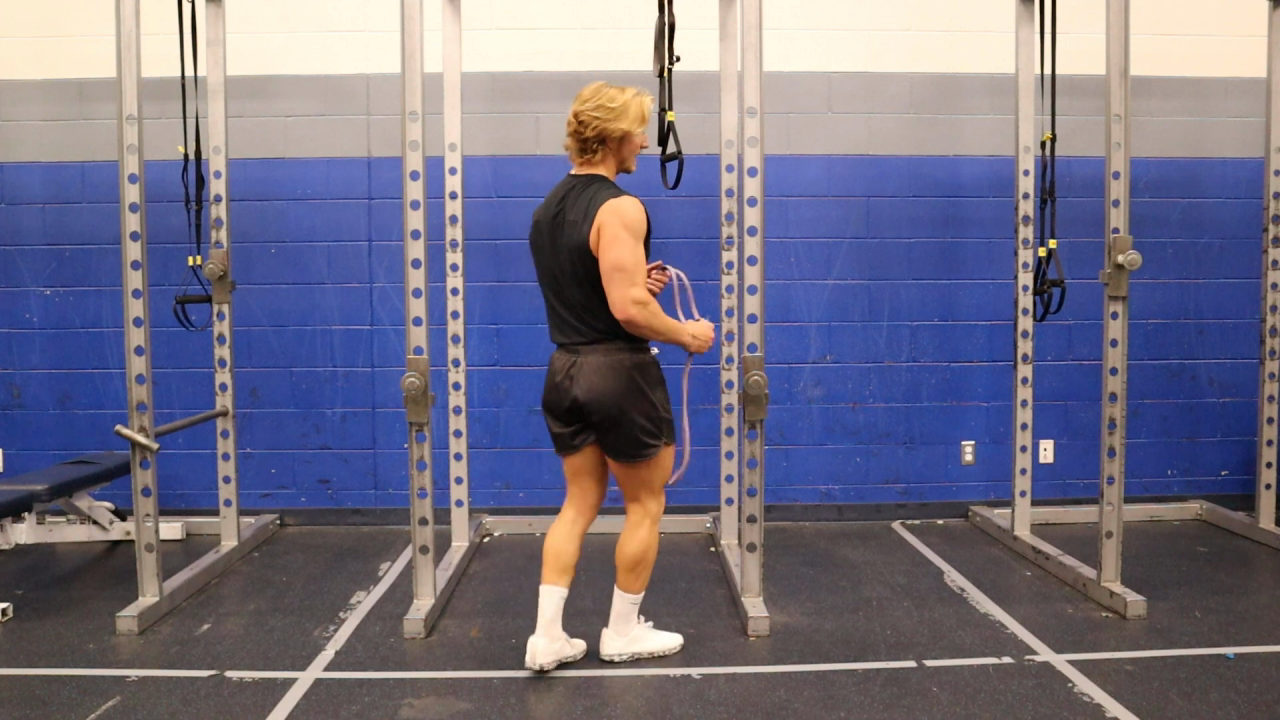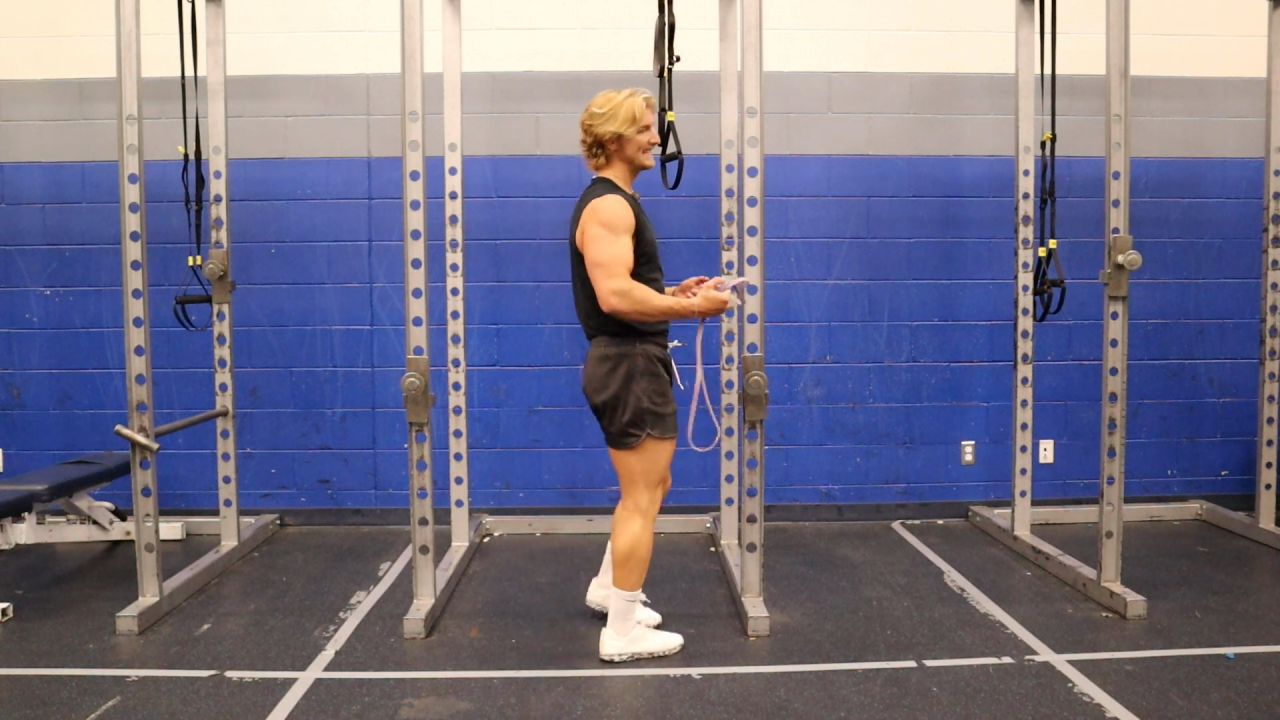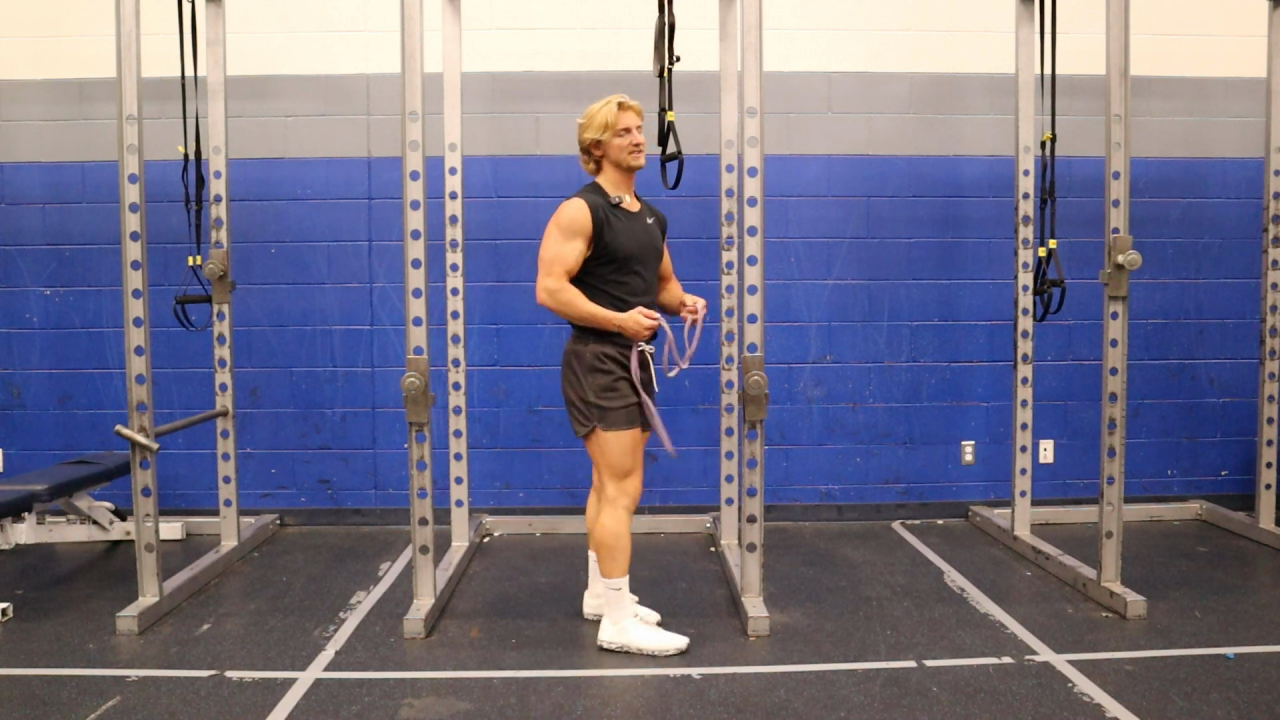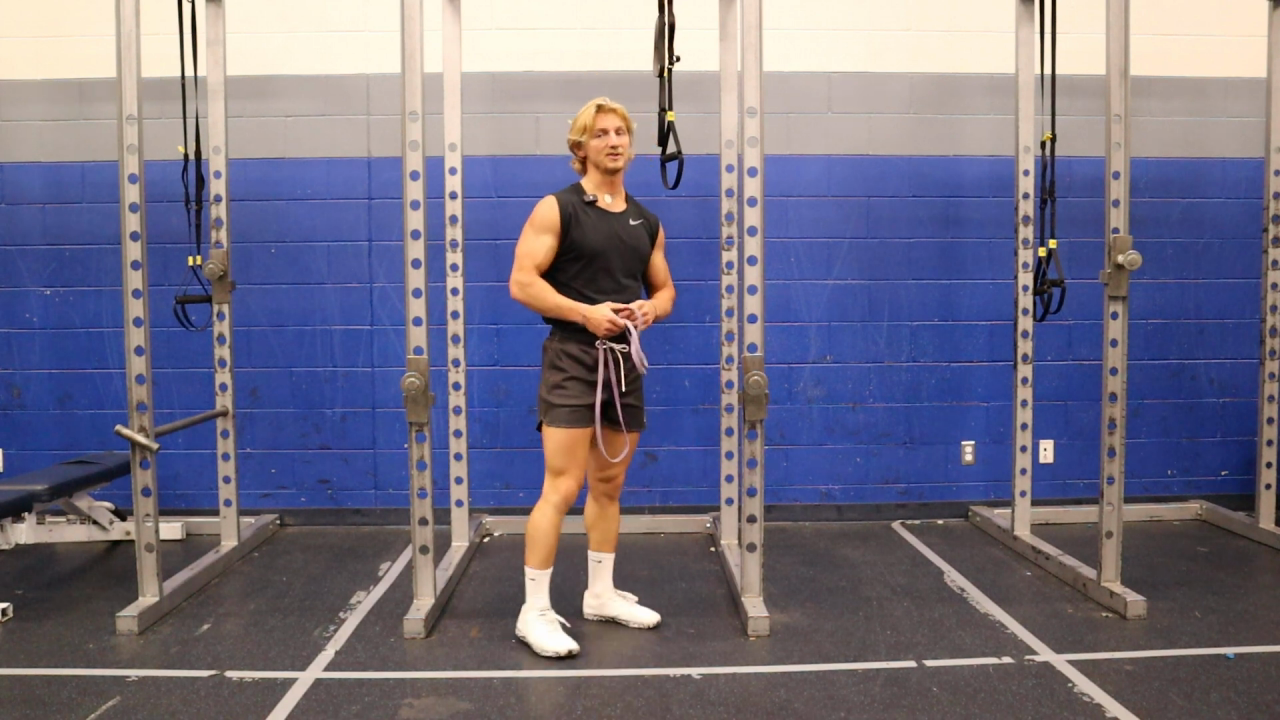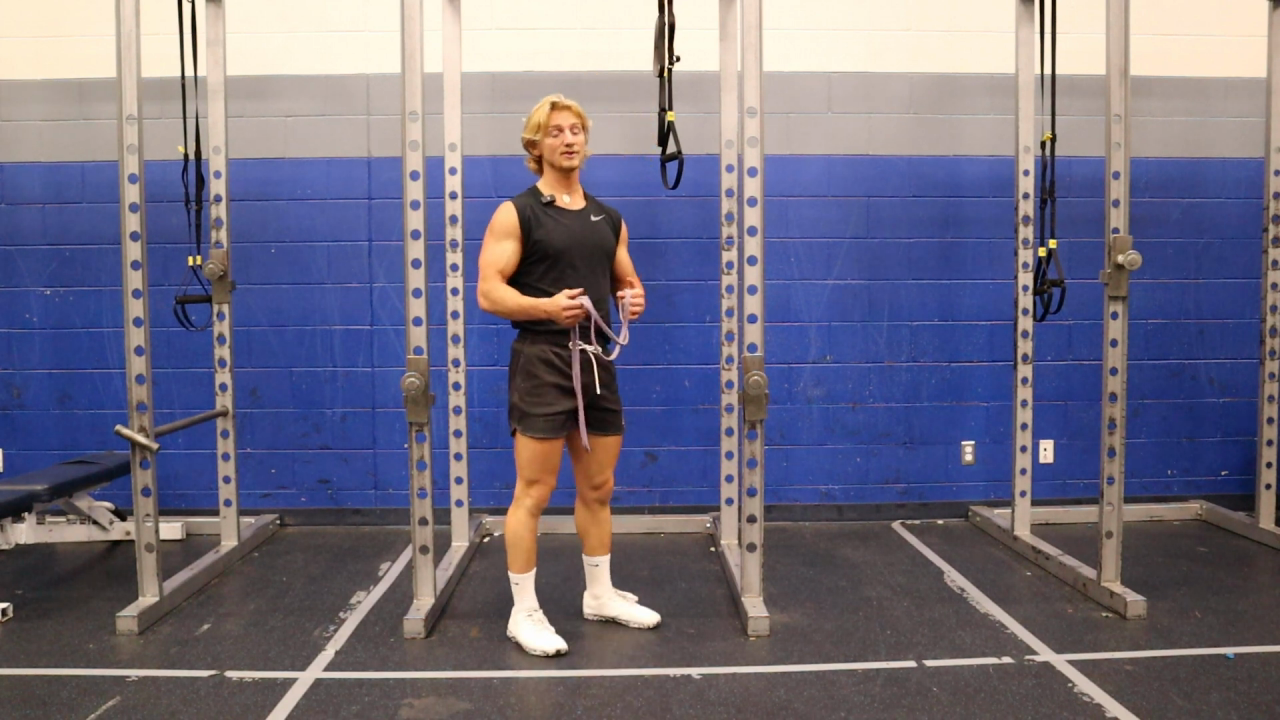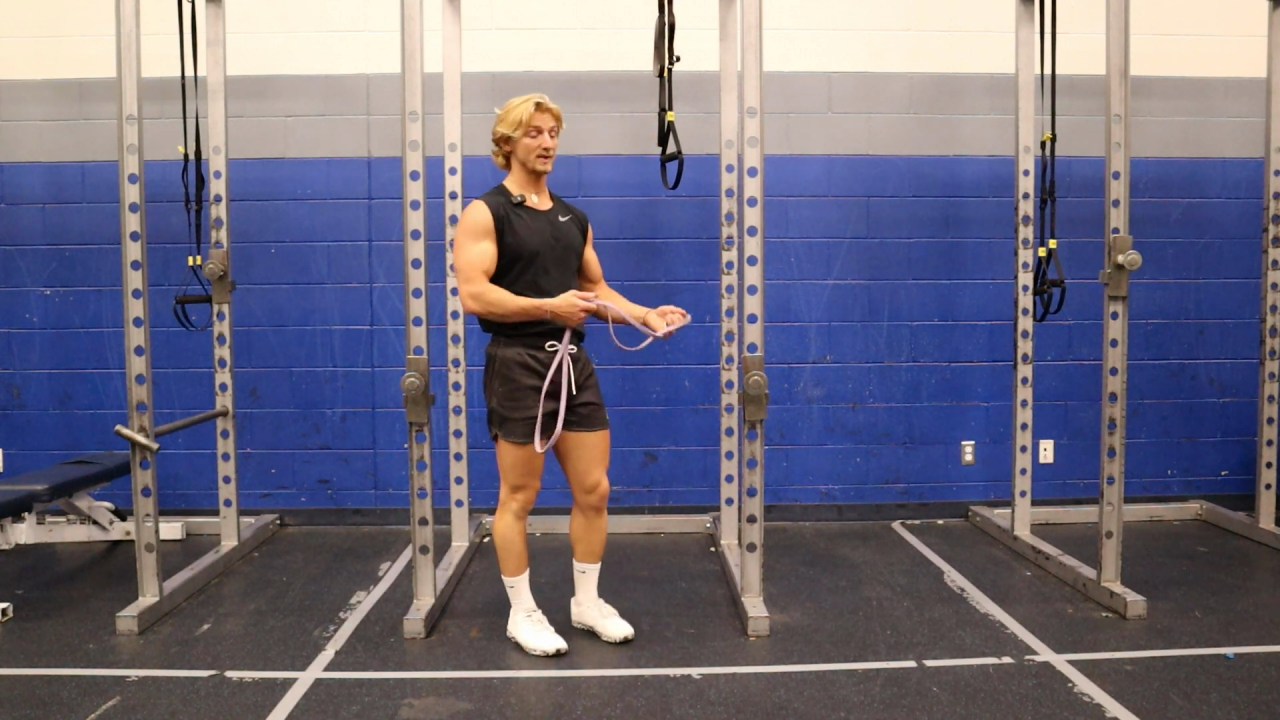
dt=0.4s
person 1, frame 1
left shoulder: (549, 208)
right shoulder: (618, 208)
right elbow: (628, 309)
right wrist: (687, 336)
left hip: (567, 371)
right hip: (620, 372)
left knee: (580, 504)
right knee: (645, 505)
left ankle: (547, 634)
right ankle: (622, 631)
person 1, frame 2
left shoulder: (616, 204)
right shoulder: (607, 206)
right elbow: (615, 295)
left wrist: (679, 292)
right wrist: (691, 307)
left hip: (628, 363)
right hip: (629, 365)
left knee: (643, 488)
right knee: (644, 499)
left ankle: (608, 587)
right ankle: (623, 632)
person 1, frame 3
left shoulder: (653, 217)
right shoulder: (580, 211)
left elbow: (662, 281)
right elbow: (550, 289)
left wrist: (684, 301)
right wrist: (618, 320)
left hip: (638, 362)
right hip: (598, 361)
left knee: (612, 486)
right knee: (621, 490)
left ankle: (602, 593)
right ankle: (618, 621)
person 1, frame 4
left shoulder: (646, 221)
right shoulder: (557, 208)
left elbow: (664, 288)
right elbow: (522, 282)
left wrist: (652, 308)
right wrist: (585, 312)
left hip: (624, 360)
right hip: (572, 357)
left knee: (609, 486)
right knee: (561, 488)
left ankle: (602, 592)
right ankle: (535, 610)
person 1, frame 5
left shoulder: (608, 219)
right shoulder: (516, 213)
left elbow: (626, 284)
right elbow: (488, 292)
left wrist: (633, 300)
right wrist: (548, 307)
left hip: (597, 362)
right hip: (542, 362)
left knee: (598, 489)
right knee: (534, 493)
left ankle: (601, 593)
right ankle: (525, 612)
person 1, frame 6
left shoulder: (574, 218)
right shoulder: (485, 213)
left elbow: (595, 288)
right elbow: (473, 294)
left wrist: (646, 314)
right wrist: (549, 307)
left hip: (575, 363)
right hip: (518, 365)
left knee: (594, 491)
right knee: (519, 496)
left ankle: (587, 602)
right ankle: (522, 612)
